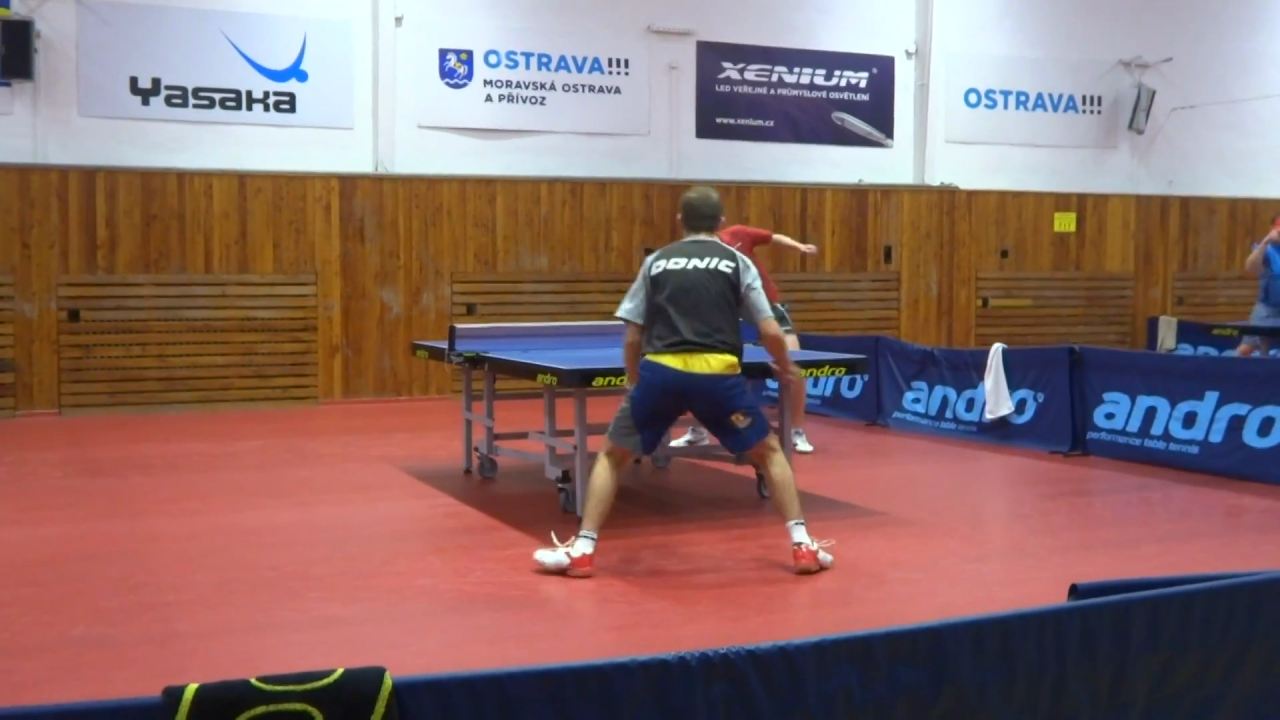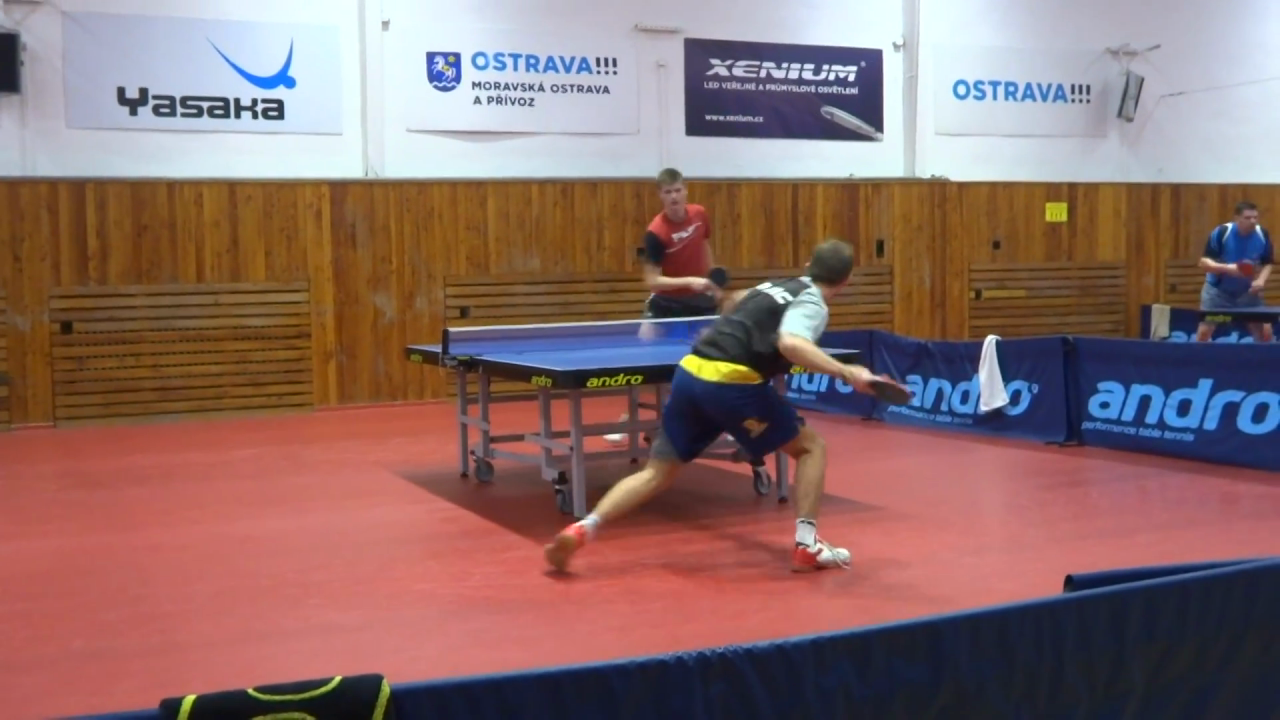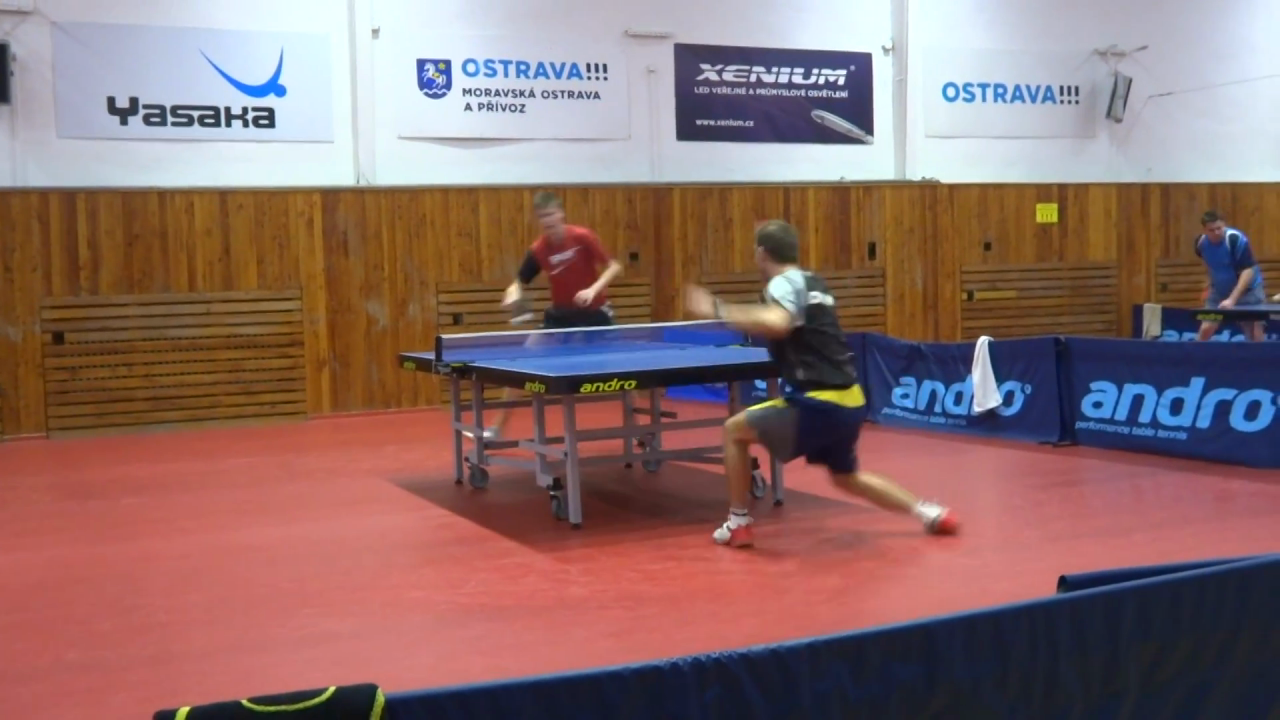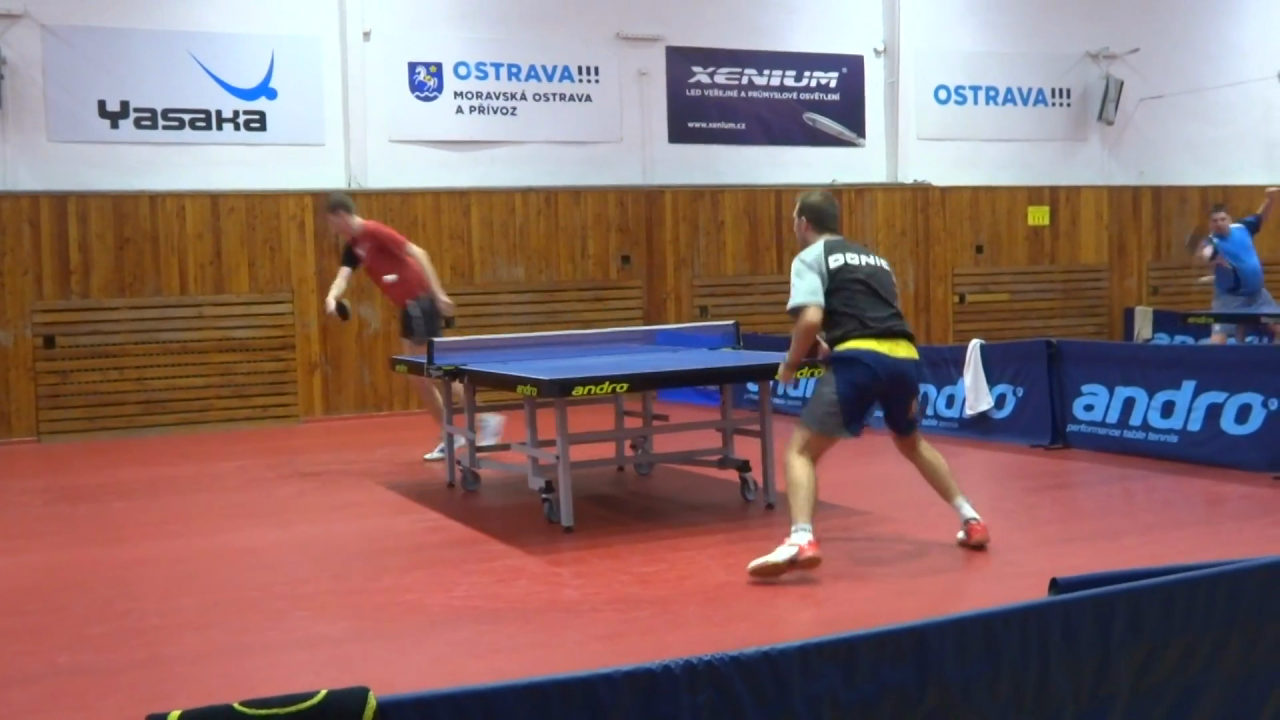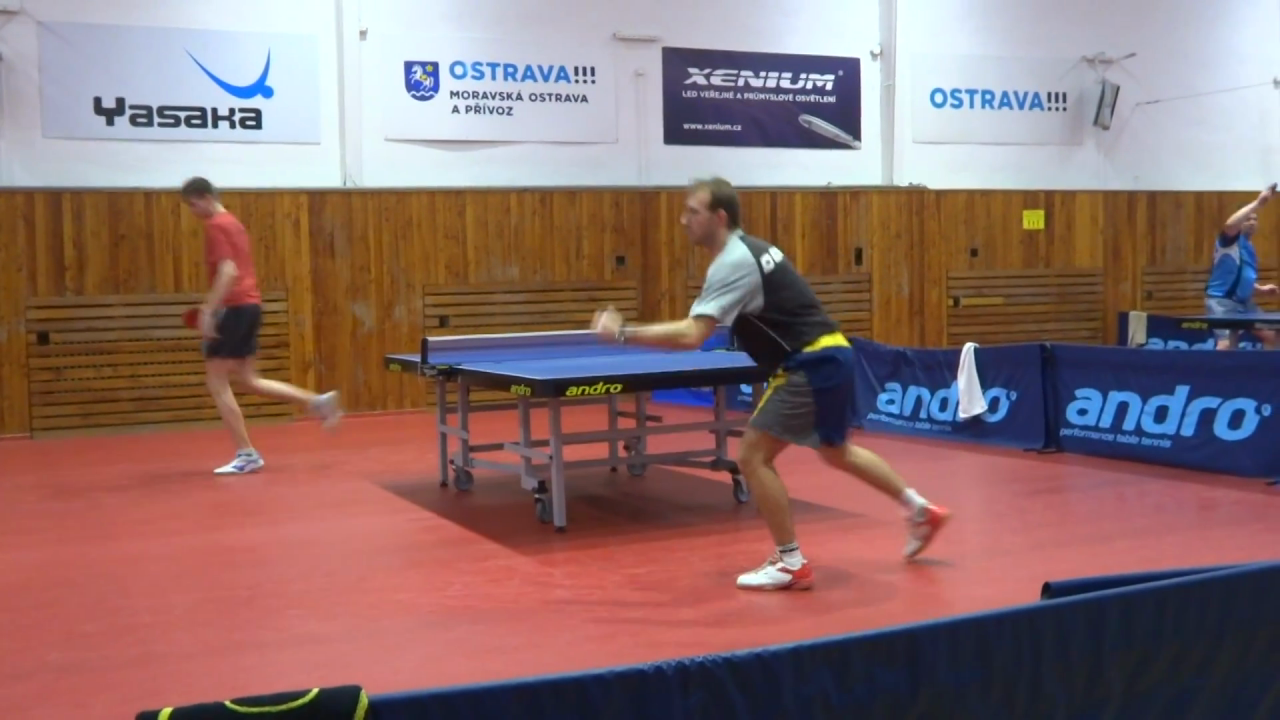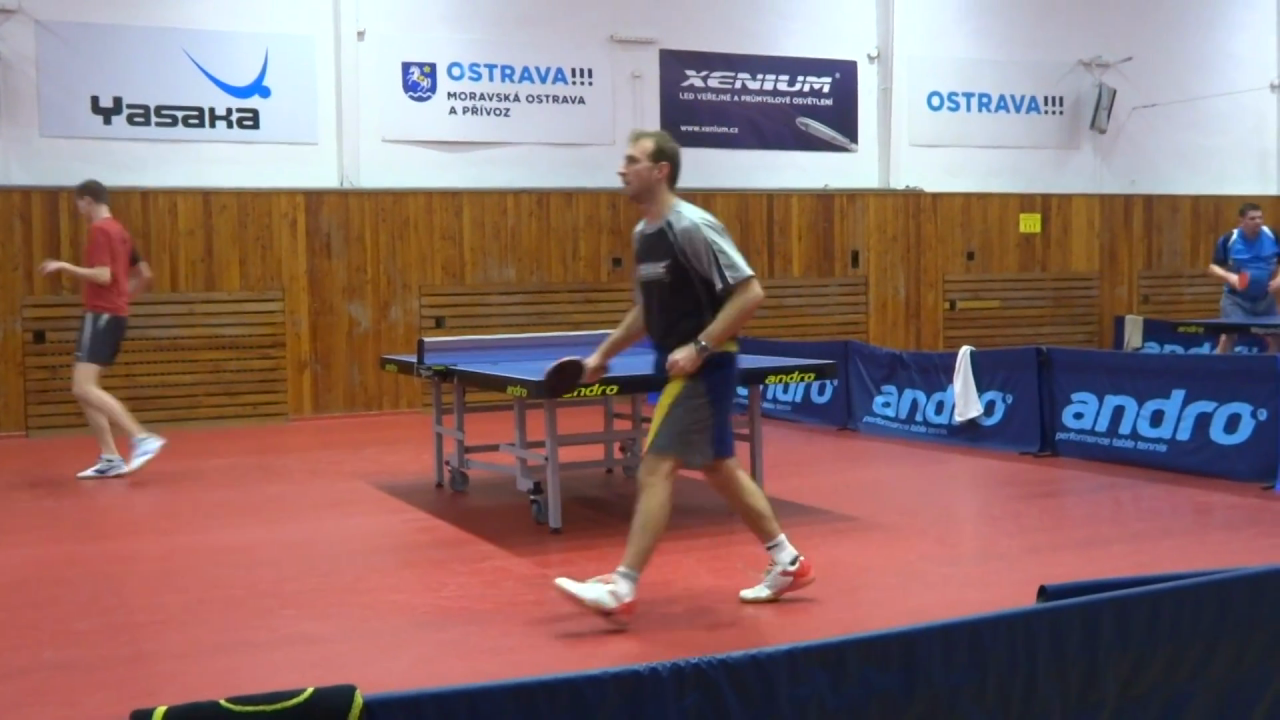
dt=0.4s
person 1, frame 1
left shoulder: (654, 262)
right shoulder: (739, 264)
left elbow: (632, 335)
right elbow: (772, 333)
left wrist: (635, 381)
right wrist: (786, 368)
left hip: (659, 371)
right hip: (716, 374)
left knee: (611, 456)
right knee: (770, 452)
left ankle: (582, 548)
right ankle: (804, 545)
person 1, frame 2
left shoulder: (772, 287)
right shoulder: (813, 305)
left elbow: (733, 304)
right elbow: (790, 344)
right wrist: (845, 371)
left hip: (689, 375)
right hip: (733, 385)
left knee: (656, 472)
right knee: (810, 449)
left ankle: (583, 530)
right ankle: (807, 546)
person 1, frame 3
left shoulder: (784, 283)
right shoulder: (815, 282)
left elbow: (776, 323)
left wrist: (719, 311)
left hip: (817, 406)
right hip: (849, 404)
left knee: (735, 432)
right knee: (846, 478)
left ankle: (738, 524)
right ankle: (933, 513)
person 1, frame 4
left shoulder: (808, 258)
right shoulder: (874, 259)
left elbow: (810, 318)
left wrist: (790, 364)
left hip: (858, 360)
right hip: (905, 358)
left knee: (798, 449)
right knee: (911, 444)
left ankle: (801, 540)
right ankle: (969, 520)
person 1, frame 5
left shoulder: (734, 263)
right shoulder: (747, 252)
left elbow: (691, 334)
left wrist: (624, 332)
left hip: (814, 363)
right hip: (829, 356)
left knee: (753, 457)
right knee: (837, 452)
left ankle: (790, 562)
right ankle: (921, 511)
person 1, frame 6
left shoulder: (693, 226)
right shoulder: (645, 232)
left elbow: (750, 294)
left wrist: (698, 348)
right wrist: (603, 353)
left hip: (700, 369)
right hip: (678, 367)
left knee: (656, 469)
right knee: (722, 471)
left ankle: (621, 589)
right ankle: (788, 562)
person 2, frame 1
left shoulder: (736, 235)
left elbow: (774, 238)
left wrist: (801, 247)
left hip: (770, 306)
left ankle: (797, 432)
right ankle: (697, 431)
person 2, frame 2
left shoulder: (700, 214)
right shoulder: (656, 231)
right elbow: (651, 281)
left wrist: (711, 282)
right wrist: (689, 281)
left hip: (699, 298)
right hip: (665, 301)
right ankle: (628, 423)
person 2, frame 3
left shoulder: (583, 237)
right shoulder: (538, 251)
left elbow: (614, 267)
right elbow: (518, 285)
left wrist: (594, 289)
right wrist: (512, 297)
left hip: (594, 311)
right hip: (560, 313)
right ankle: (494, 429)
person 2, frame 4
left shoulder: (374, 232)
right shoulder: (352, 245)
left elbow: (416, 254)
right elbow: (343, 275)
left wrist: (438, 293)
right wrist: (331, 297)
left hip: (419, 301)
right hip: (408, 304)
left ankle: (487, 421)
person 2, frame 5
left shoulder: (215, 227)
right shoulder: (231, 223)
left elbow: (228, 272)
left wrist: (208, 312)
left hip: (233, 310)
right hip: (245, 308)
left knee: (217, 383)
right knee: (248, 380)
left ankle: (247, 454)
right ankle: (318, 401)
person 2, frame 6
left shoulder: (99, 230)
right shoulder: (120, 232)
left elbow: (102, 277)
right elbow: (144, 275)
left wrist: (65, 267)
left hip: (102, 316)
right hip: (116, 317)
left knee: (84, 389)
right knee: (88, 388)
left ankle: (142, 438)
right ankle: (111, 458)
